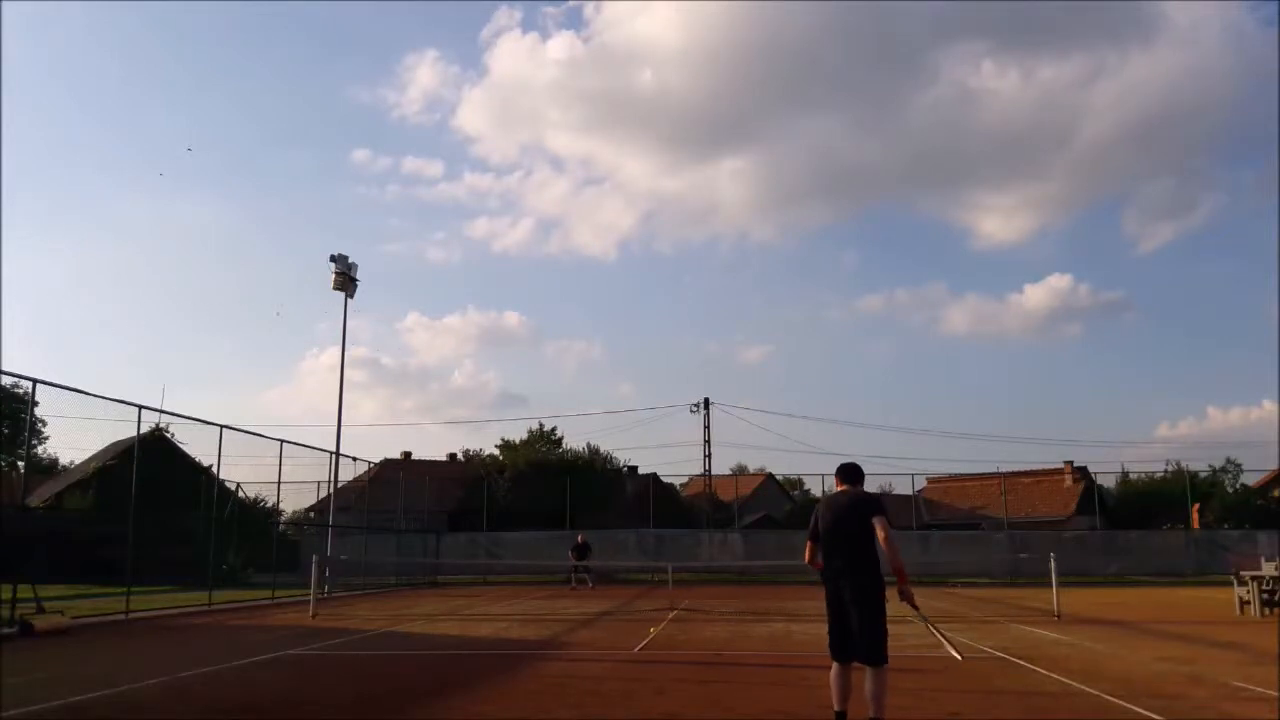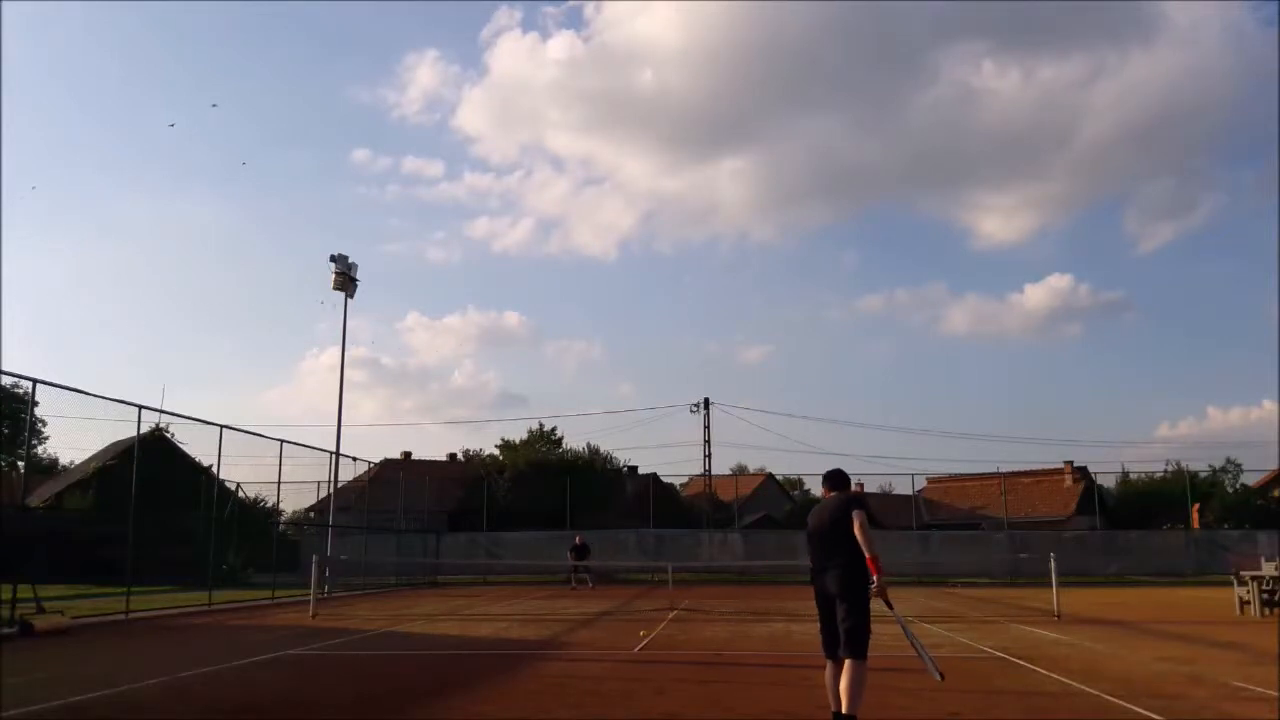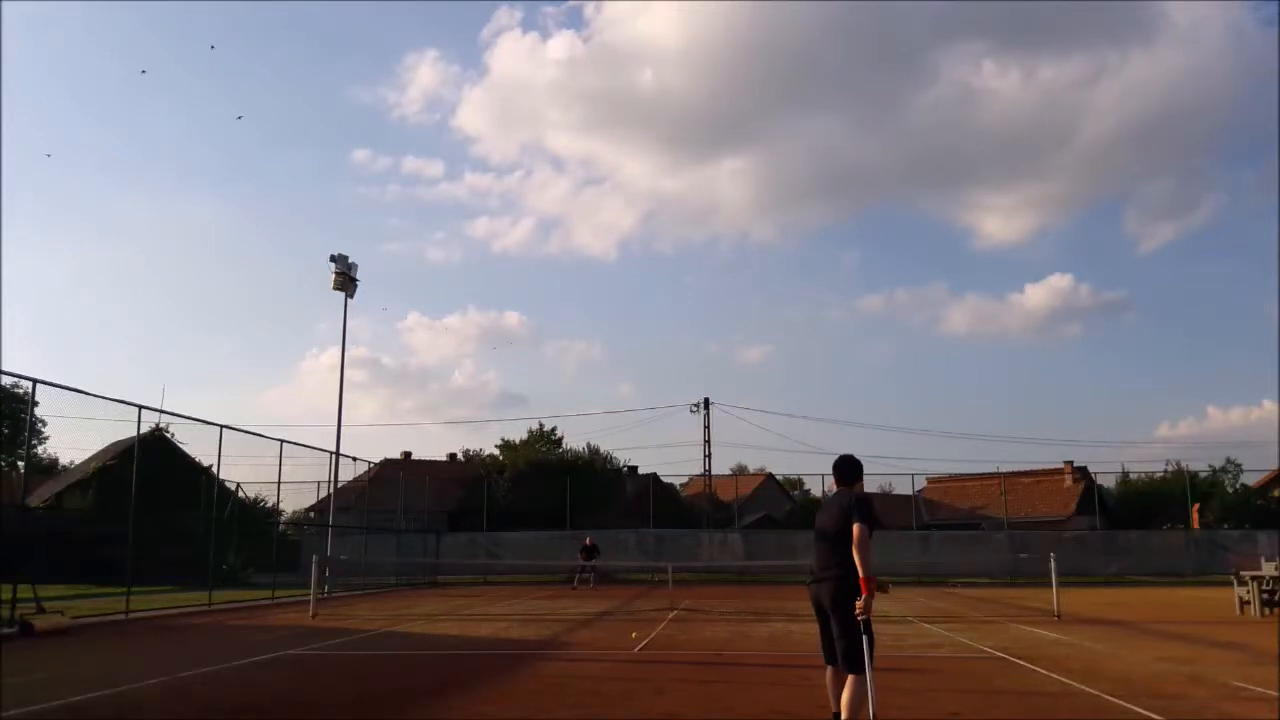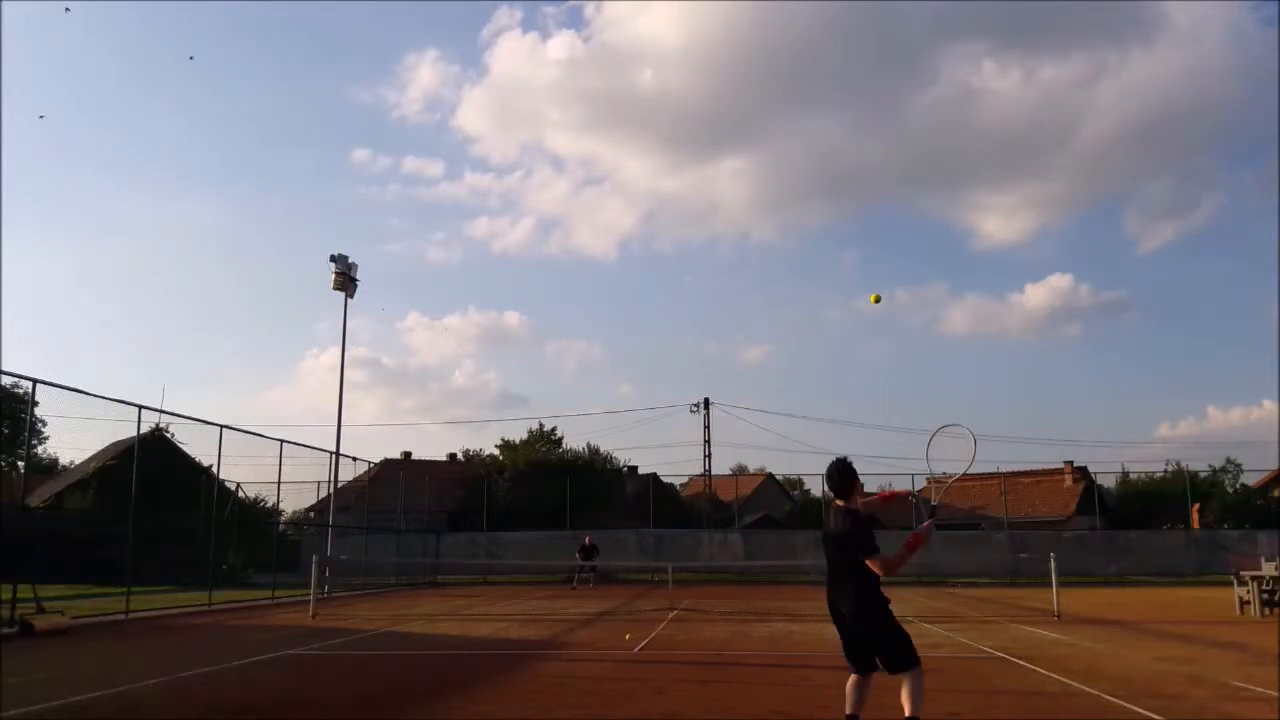
dt=0.5s
person 1, frame 1
left shoulder: (823, 506)
right shoulder: (869, 500)
left elbow: (810, 558)
right elbow: (885, 537)
right wrist: (902, 580)
left hip: (834, 586)
right hip: (865, 583)
left knee: (840, 660)
right knee: (875, 662)
person 1, frame 2
left shoulder: (814, 514)
right shoulder: (854, 499)
right elbow: (860, 526)
right wrist: (875, 569)
left hip: (822, 584)
right hip: (850, 579)
left knee: (834, 658)
right knee: (855, 658)
person 1, frame 3
left shoulder: (826, 506)
right shoulder: (859, 501)
right elbow: (859, 541)
right wrist: (867, 589)
left hip: (819, 588)
right hip: (844, 589)
left knee: (835, 662)
right knee: (858, 669)
person 1, frame 4
left shoulder: (834, 513)
right shoulder: (854, 525)
right elbow: (884, 569)
left wrist: (887, 497)
right wrist: (915, 542)
left hip: (839, 606)
right hip: (865, 606)
left knee: (861, 670)
right knee: (909, 668)
